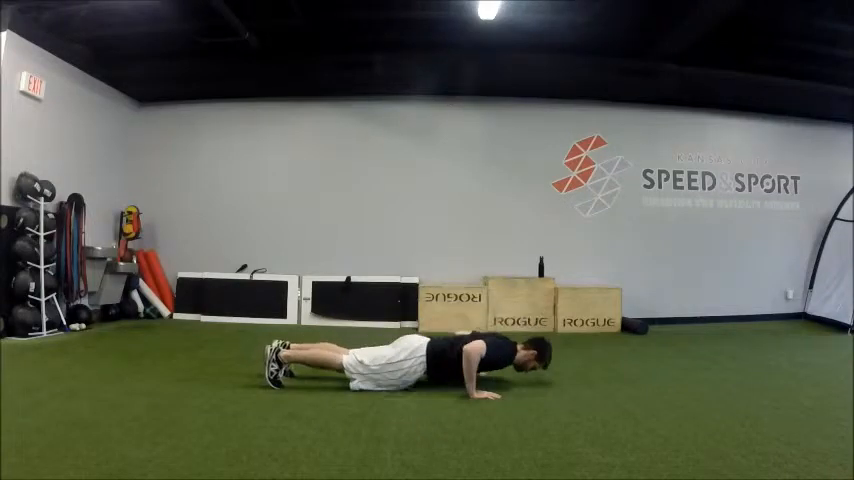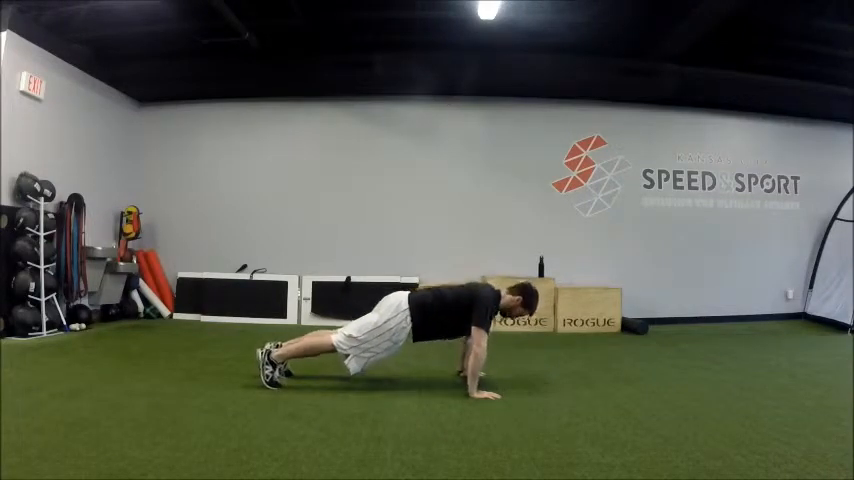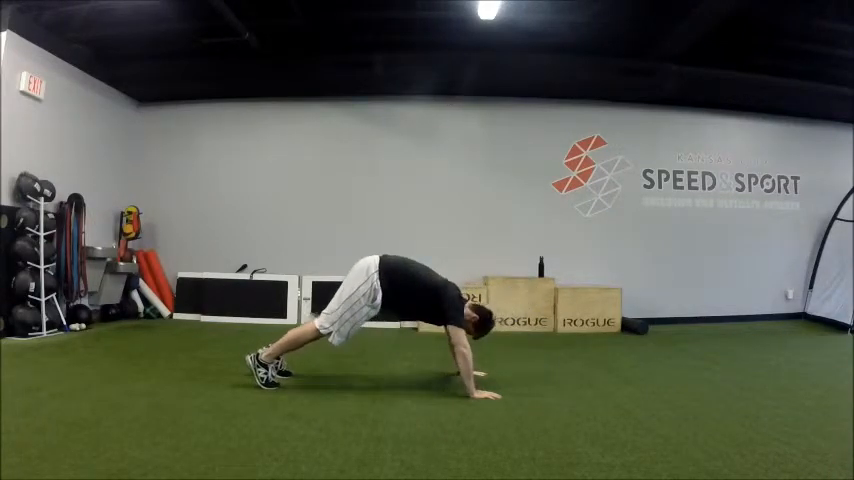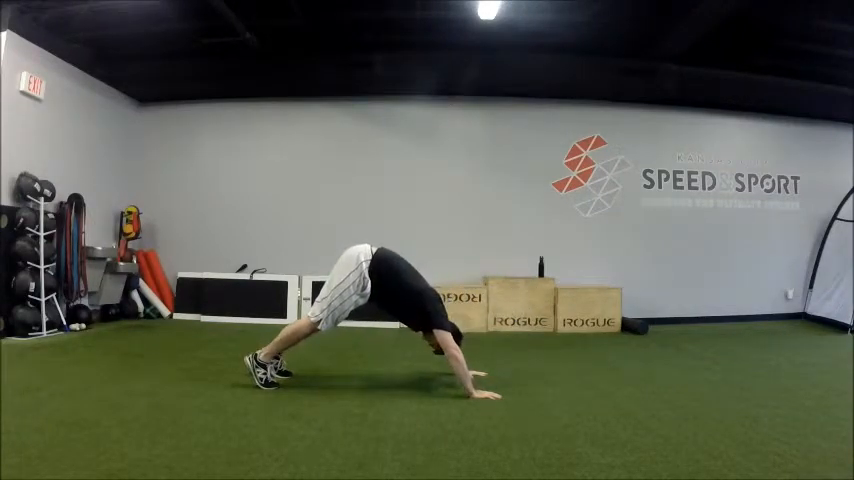
dt=1s
person 1, frame 1
left shoulder: (500, 344)
right shoulder: (505, 350)
left elbow: (461, 334)
right elbow: (470, 350)
left wrist: (468, 373)
right wrist: (473, 391)
left hip: (418, 347)
right hip: (417, 360)
left knee: (347, 355)
right knee: (346, 363)
left ankle: (286, 348)
right ankle: (282, 355)
person 1, frame 2
left shoulder: (484, 296)
right shoulder: (488, 300)
left elbow: (469, 337)
right elbow: (479, 346)
left wrist: (465, 369)
right wrist: (474, 390)
left hip: (403, 309)
right hip: (403, 315)
left knee: (342, 337)
right knee: (340, 343)
left ankle: (278, 348)
right ankle: (274, 357)
person 1, frame 3
left shoulder: (449, 301)
right shoulder: (452, 301)
left elbow: (455, 345)
right elbow: (461, 346)
left wrist: (465, 370)
right wrist: (472, 391)
left hip: (376, 276)
right hip: (373, 278)
left knee: (325, 325)
right knee: (326, 326)
left ankle: (272, 354)
right ankle: (264, 358)
person 1, frame 4
left shoulder: (427, 308)
right shoulder: (432, 309)
left elbow: (451, 352)
right elbow: (452, 351)
left wrist: (463, 371)
right wrist: (472, 391)
left hip: (365, 264)
right hip: (363, 266)
left knee: (320, 320)
right knee: (318, 319)
left ankle: (272, 356)
right ankle: (261, 359)
